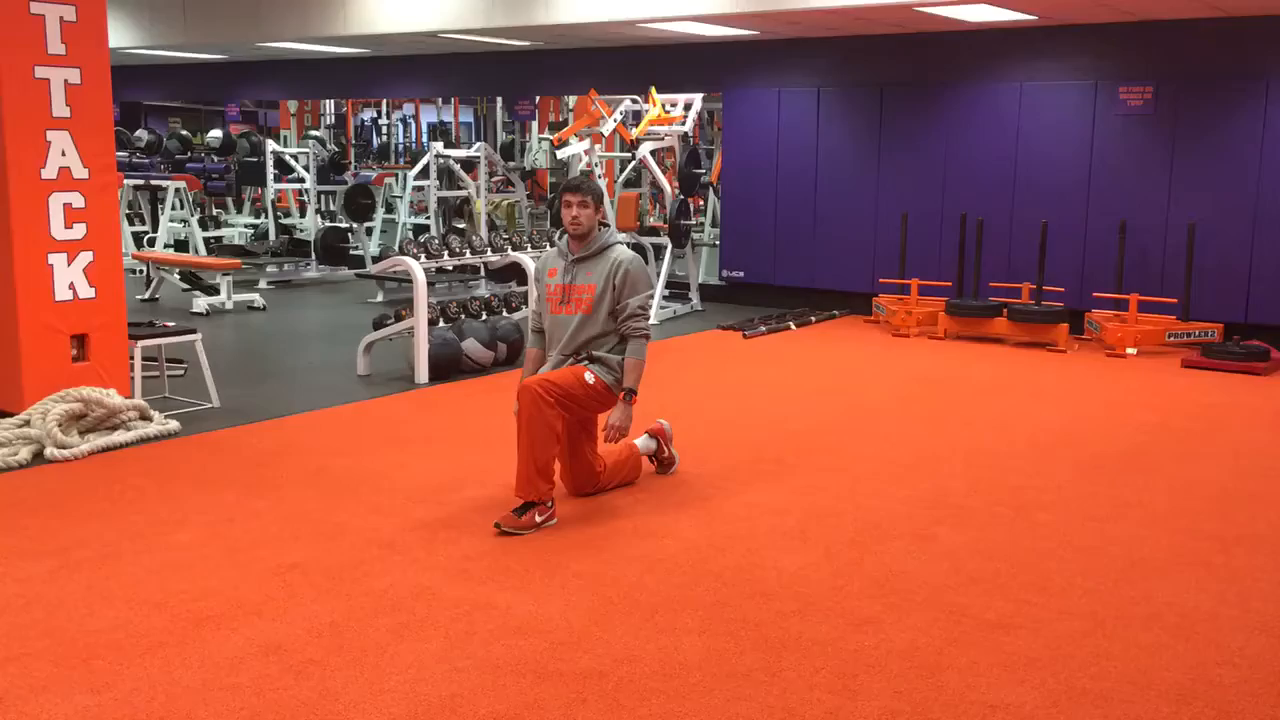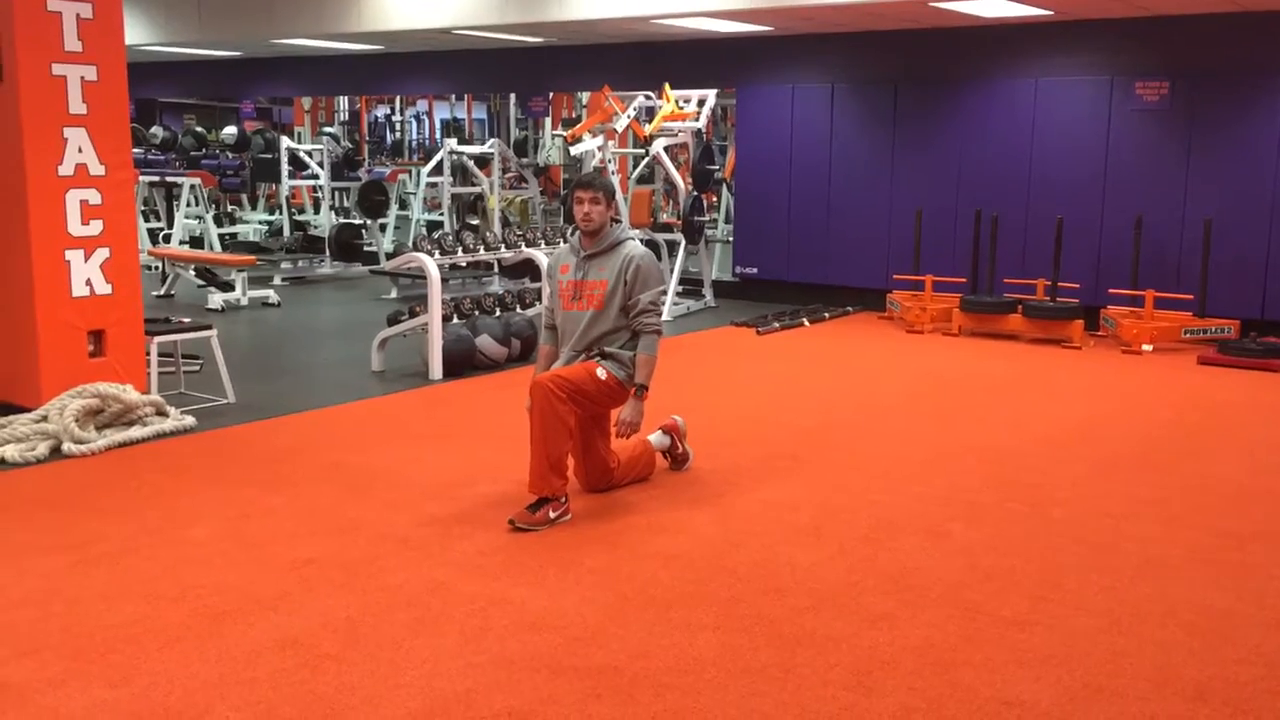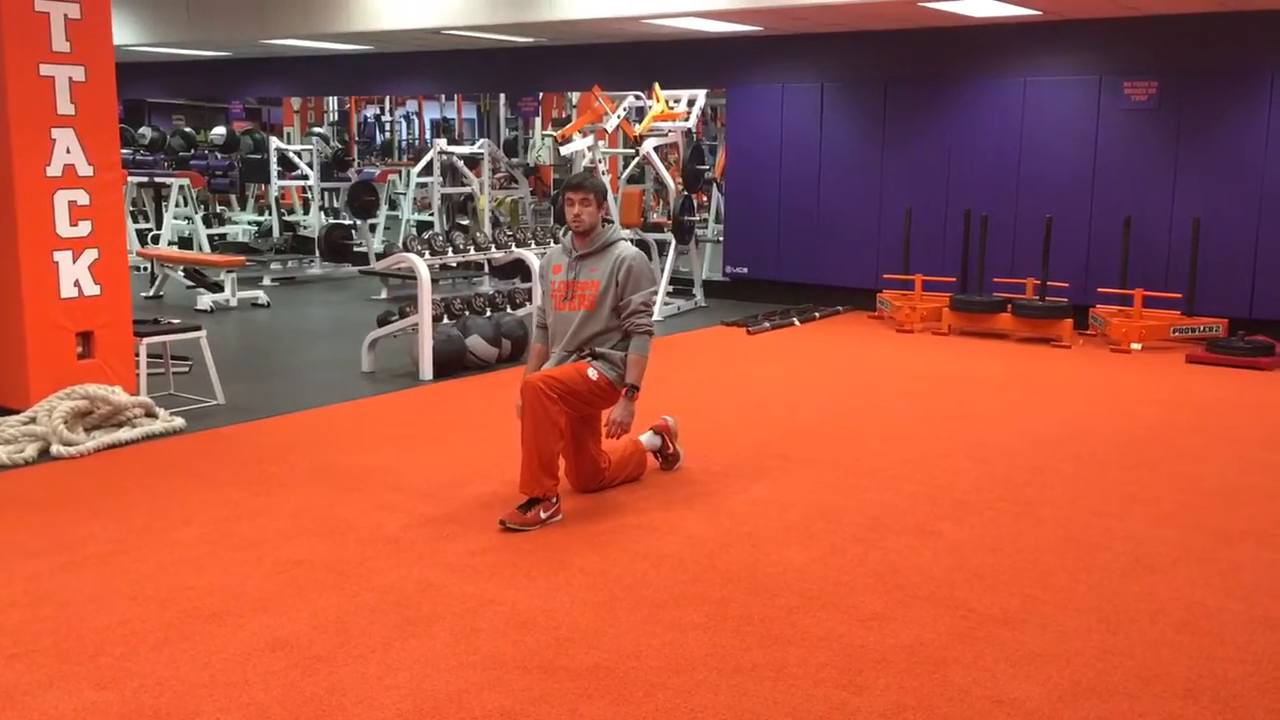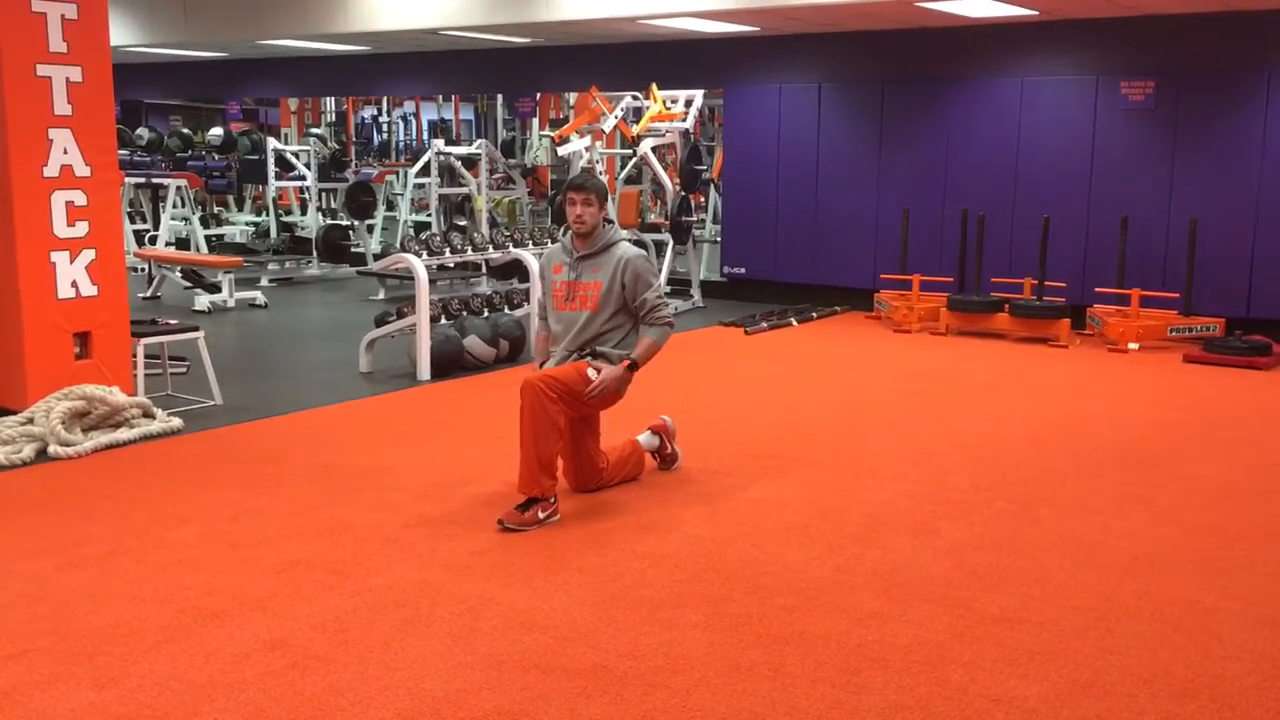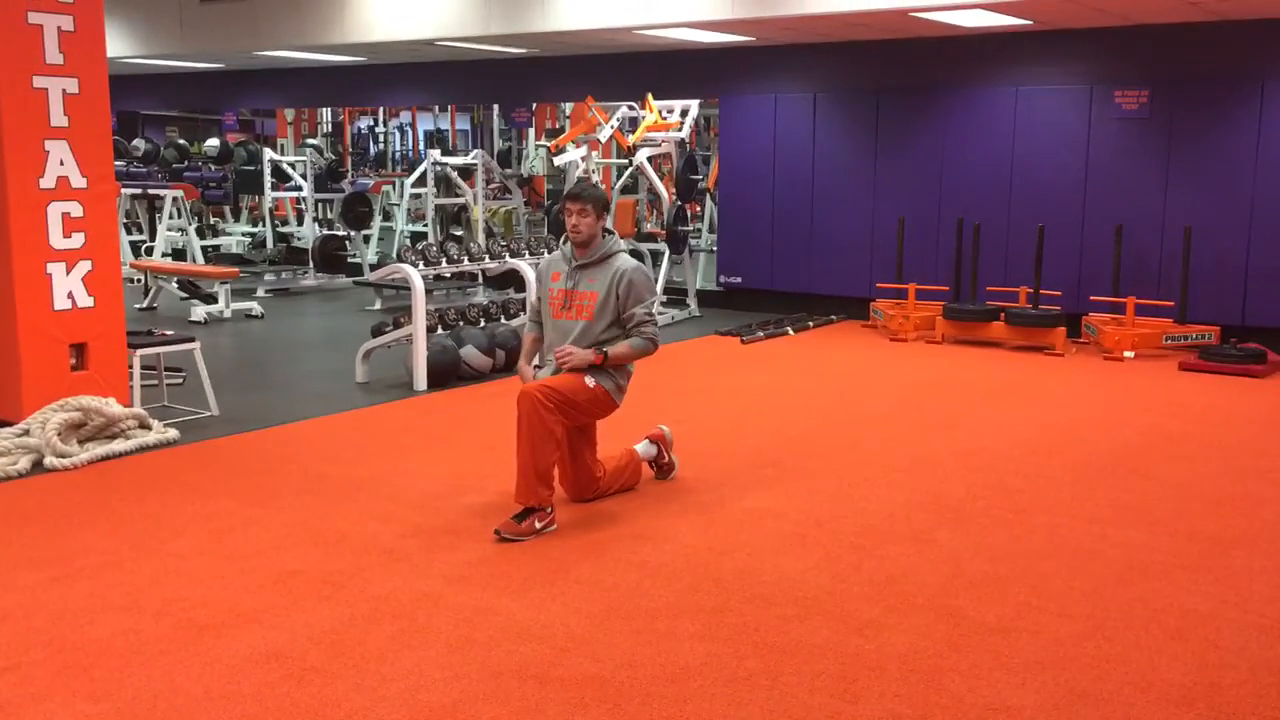
dt=1s
person 1, frame 1
left shoulder: (623, 263)
right shoulder: (548, 263)
left elbow: (637, 336)
right elbow: (538, 331)
left wrist: (627, 400)
right wrist: (522, 393)
left hip: (600, 372)
right hip: (562, 375)
left knee: (536, 391)
right knee: (583, 482)
left ankle: (537, 502)
right ankle: (651, 443)
person 1, frame 2
left shoulder: (635, 259)
right shoulder: (560, 260)
left elbow: (649, 332)
right elbow: (550, 328)
left wrist: (638, 396)
right wrist: (535, 389)
left hip: (612, 369)
right hip: (575, 373)
left knee: (549, 388)
right knee: (597, 477)
left ankle: (551, 498)
right ankle: (664, 439)
person 1, frame 3
left shoulder: (627, 259)
right shoulder: (553, 260)
left elbow: (640, 333)
right elbow: (543, 328)
left wrist: (629, 397)
right wrist: (524, 387)
left hip: (603, 369)
right hip: (565, 371)
left knee: (539, 387)
right knee: (587, 478)
left ankle: (542, 499)
right ankle: (655, 439)
person 1, frame 4
left shoulder: (628, 259)
right shoulder: (552, 258)
left elbow: (660, 323)
left wrist: (625, 368)
right wrist: (540, 364)
left hip: (602, 372)
right hip: (563, 371)
left knee: (536, 388)
right knee: (586, 478)
left ankle: (541, 498)
right ankle: (653, 439)
person 1, frame 5
left shoulder: (626, 271)
right shoulder: (550, 265)
left elbow: (647, 340)
right elbow: (536, 320)
left wrist: (593, 355)
right wrist: (525, 362)
left hip: (600, 380)
right hip: (559, 380)
left knee: (534, 398)
right knee: (583, 487)
left ankle: (538, 508)
right ankle: (651, 449)
